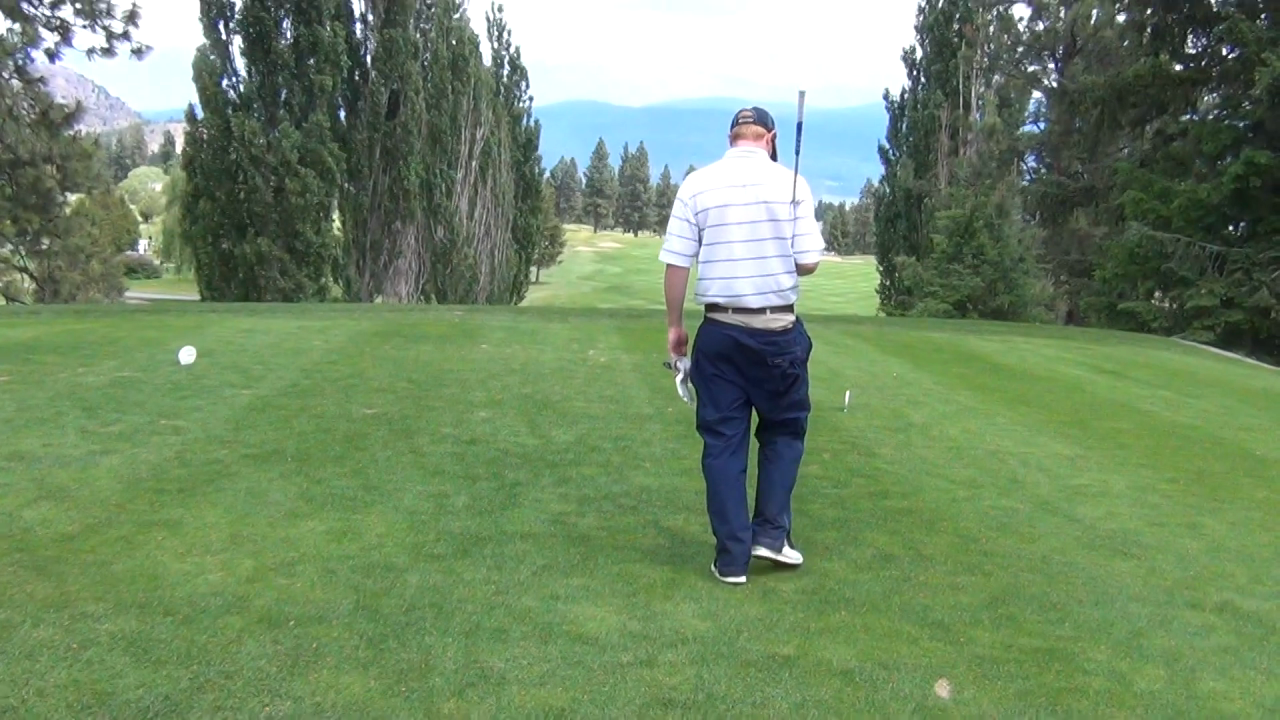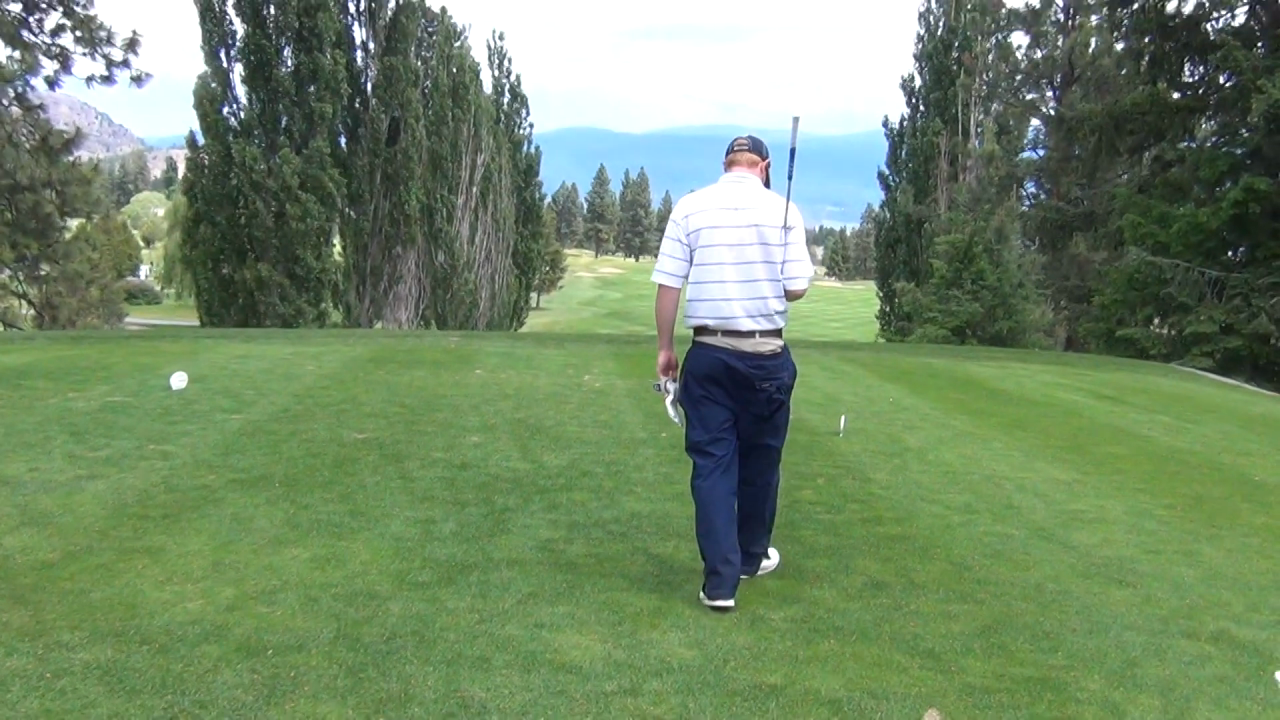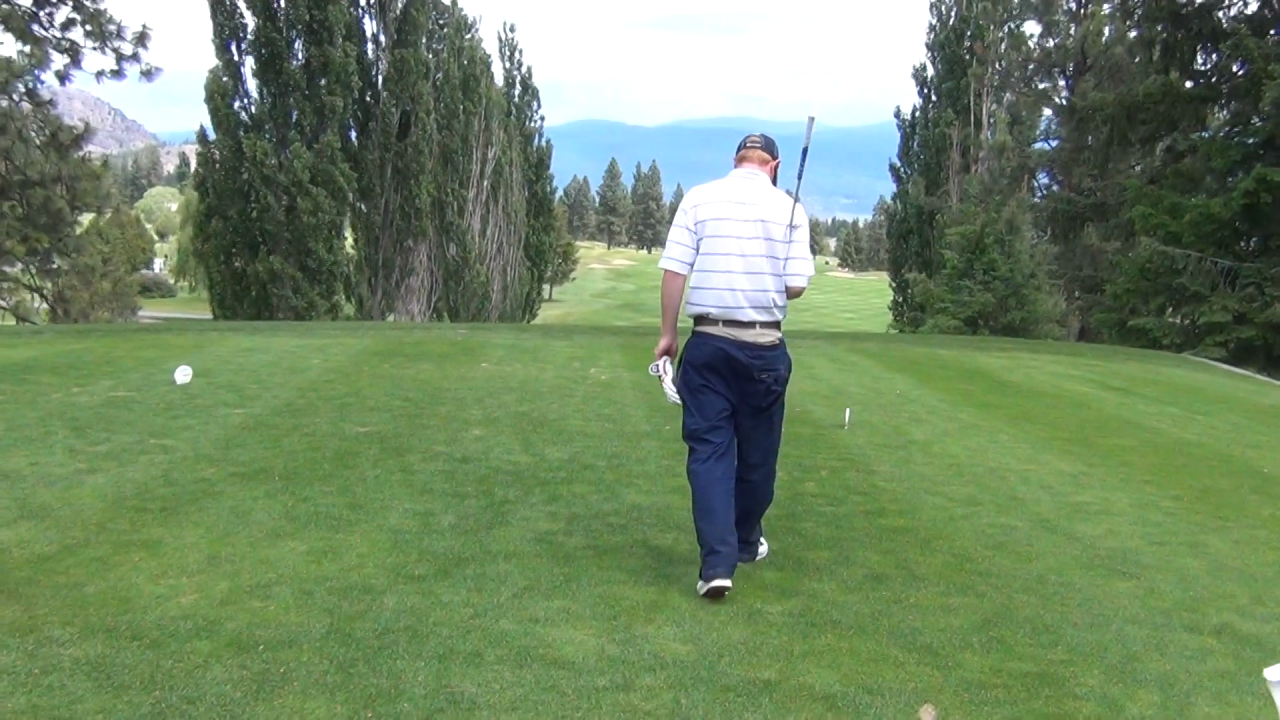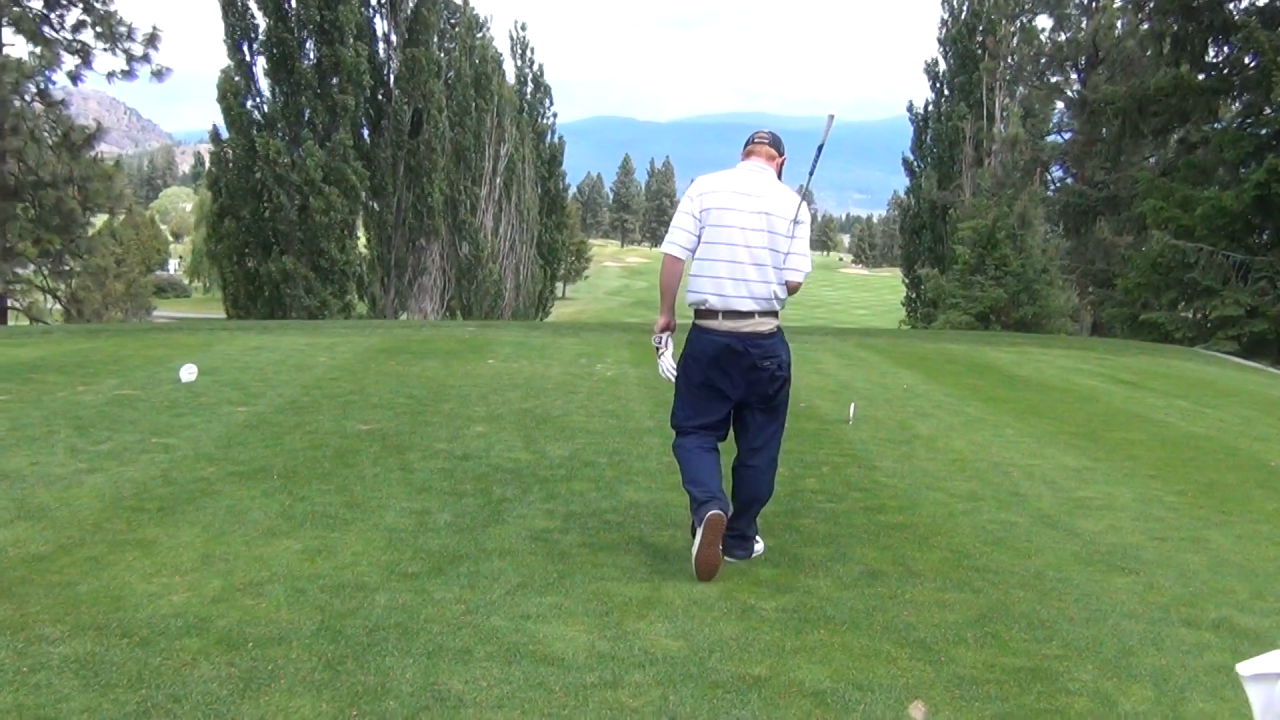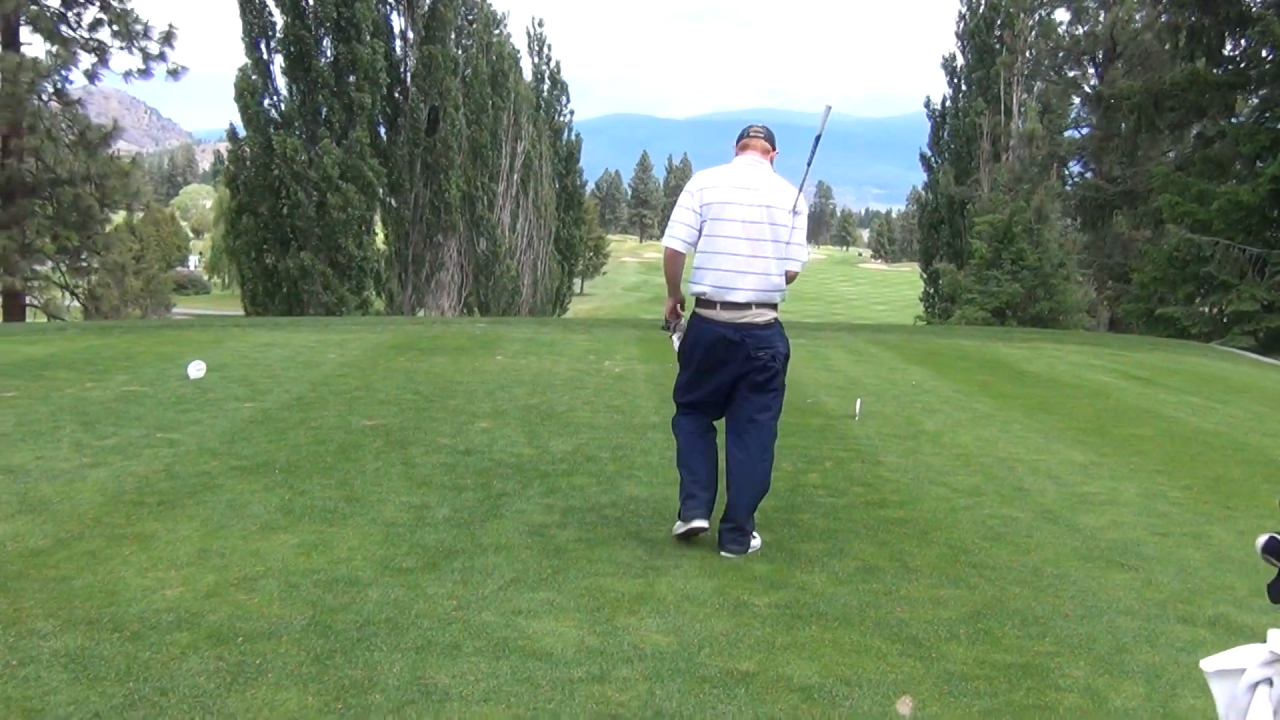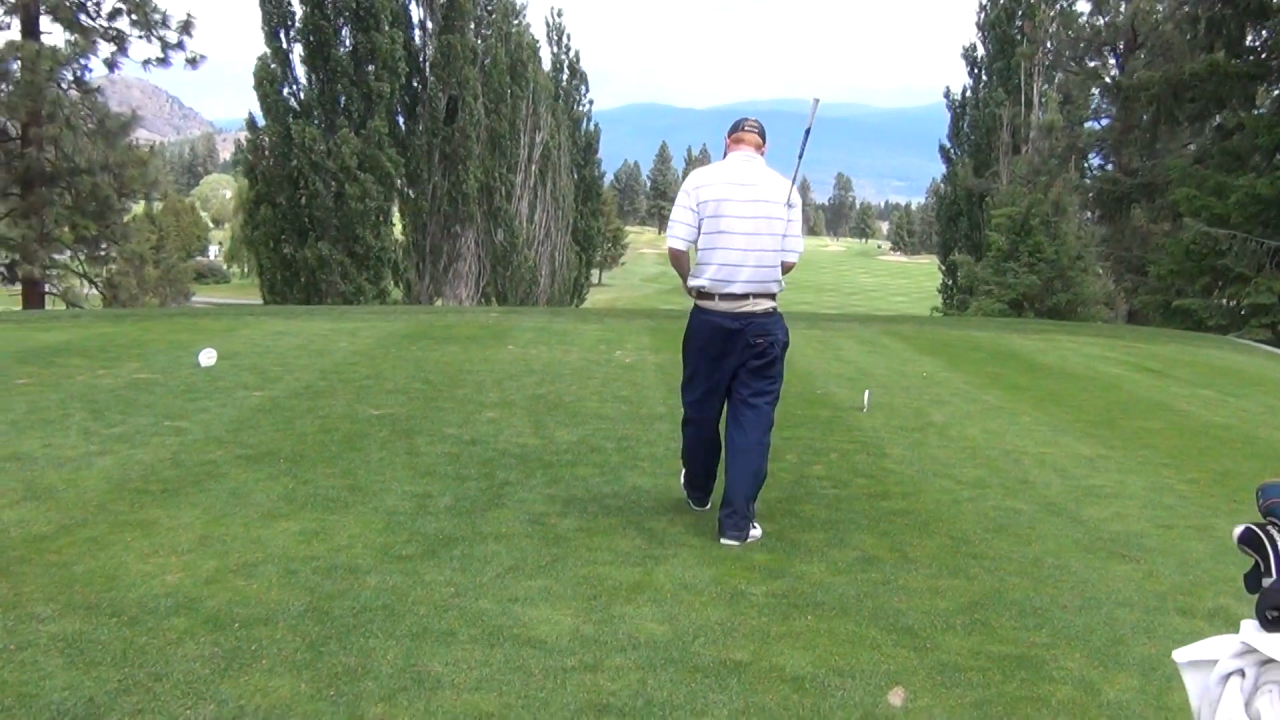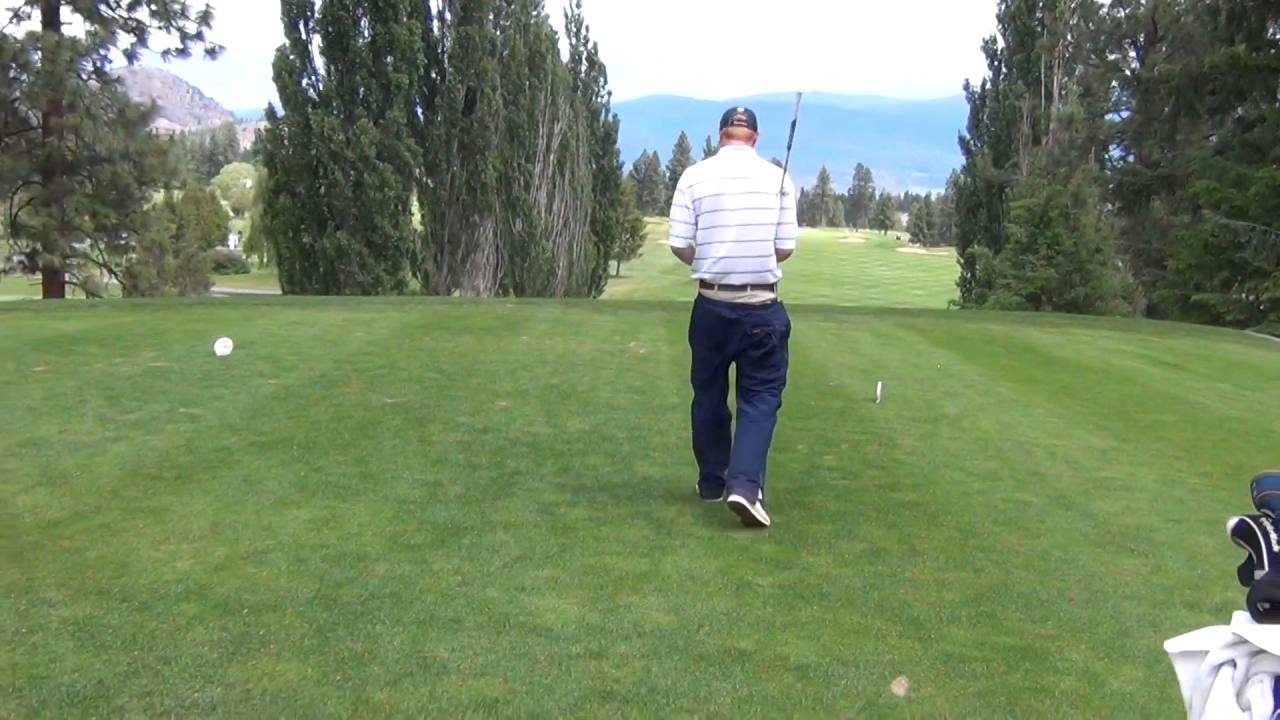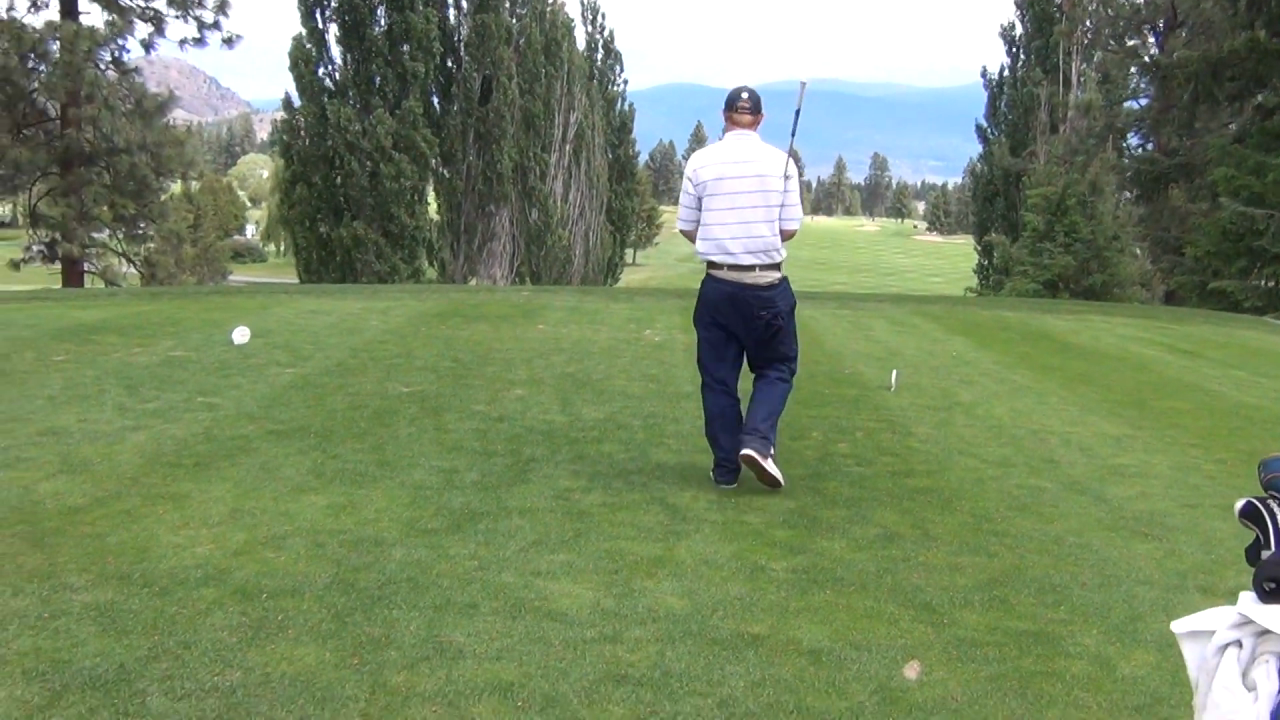
dt=0.2s
person 1, frame 1
left shoulder: (696, 184)
right shoulder: (791, 182)
left elbow: (677, 263)
right elbow: (808, 262)
left wrist: (674, 325)
left hip: (720, 331)
right hip: (778, 330)
left knee: (723, 442)
right knee: (784, 429)
left ankle: (732, 556)
right ankle: (771, 533)
person 1, frame 2
left shoulder: (689, 207)
right shoulder: (783, 209)
left elbow: (668, 284)
right elbow: (796, 288)
left wrist: (665, 348)
left hip: (708, 354)
right hip: (766, 355)
left knee: (712, 464)
right knee: (760, 458)
left ankle: (720, 581)
right ankle: (752, 555)
person 1, frame 3
left shoulder: (698, 198)
right shoulder: (789, 208)
left elbow: (674, 270)
right elbow: (796, 286)
left wrist: (667, 333)
left hip: (707, 344)
right hip: (763, 347)
left knee: (709, 452)
right knee: (758, 452)
left ankle: (717, 563)
right ankle: (745, 542)
person 1, frame 4
left shoulder: (703, 187)
right shoulder: (792, 203)
left elbow: (674, 255)
right elbow: (794, 282)
left wrist: (666, 312)
left hip: (708, 334)
right hip: (764, 337)
left knee: (696, 434)
right knee: (759, 442)
left ankle: (709, 508)
right ankle: (741, 539)
person 1, frame 5
left shoulder: (703, 182)
right shoulder: (790, 196)
left elbow: (674, 248)
right elbow: (792, 271)
left wrist: (673, 296)
left hip: (708, 322)
right hip: (762, 329)
left knee: (693, 413)
right knee: (754, 430)
left ankle: (695, 510)
right ankle: (737, 533)
person 1, frame 6
left shoulder: (700, 180)
right shoulder: (784, 188)
left elbow: (676, 247)
right elbow: (788, 261)
left hip: (709, 315)
right hip: (761, 318)
left knee: (701, 409)
right knee: (753, 418)
left ankle: (699, 490)
right ankle: (737, 521)
person 1, frame 7
left shoulder: (695, 176)
right shoulder: (777, 177)
left elbow: (679, 245)
right elbow: (785, 248)
left hip: (712, 304)
right hip: (761, 307)
left knee: (708, 396)
right knee: (760, 401)
left ankle: (711, 481)
right ankle: (744, 485)
person 1, frame 8
left shoulder: (700, 161)
right shoulder: (781, 161)
left elbow: (686, 228)
right elbow: (790, 229)
left hip: (718, 285)
right hip: (767, 285)
left knee: (718, 379)
right knee: (776, 368)
left ankle: (725, 468)
right ankle: (758, 441)
